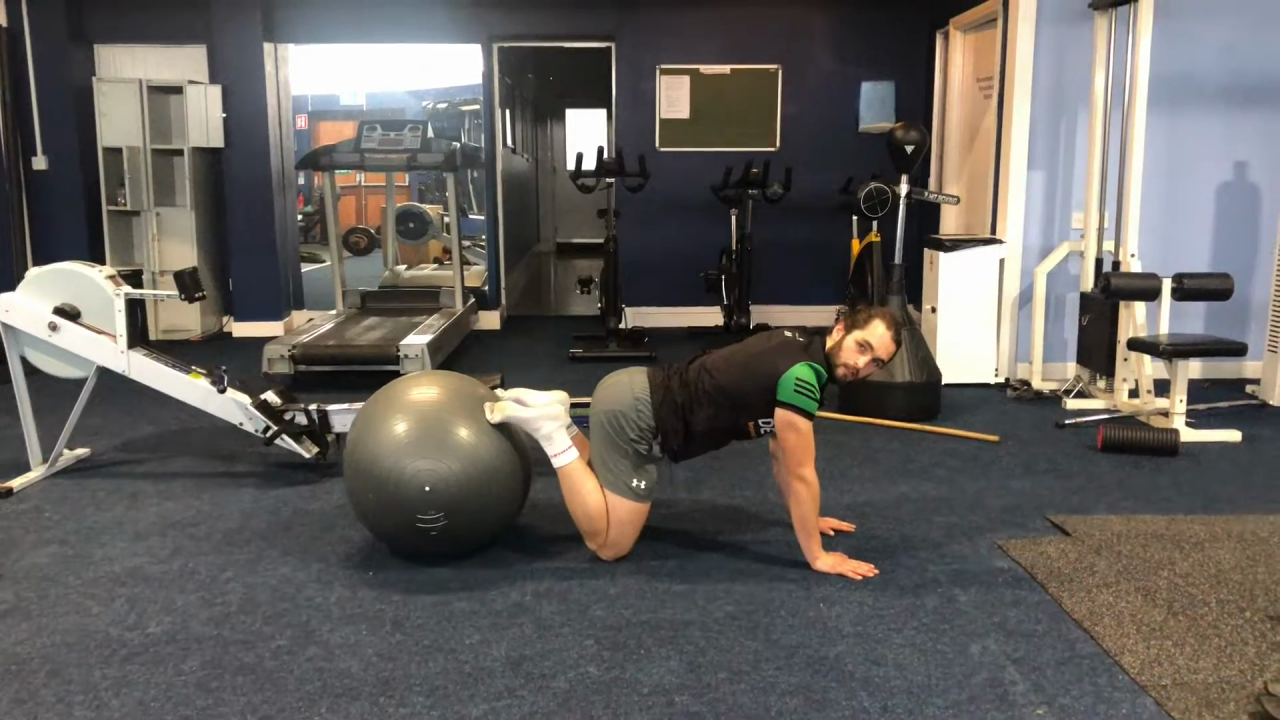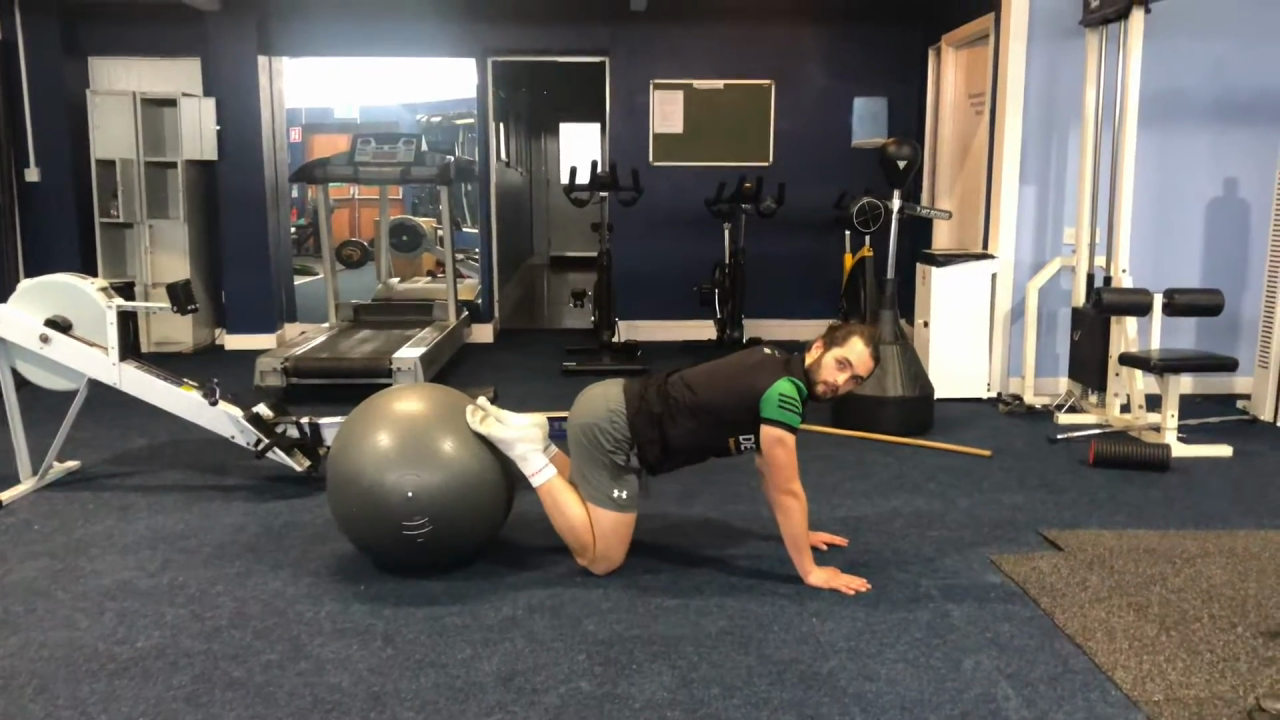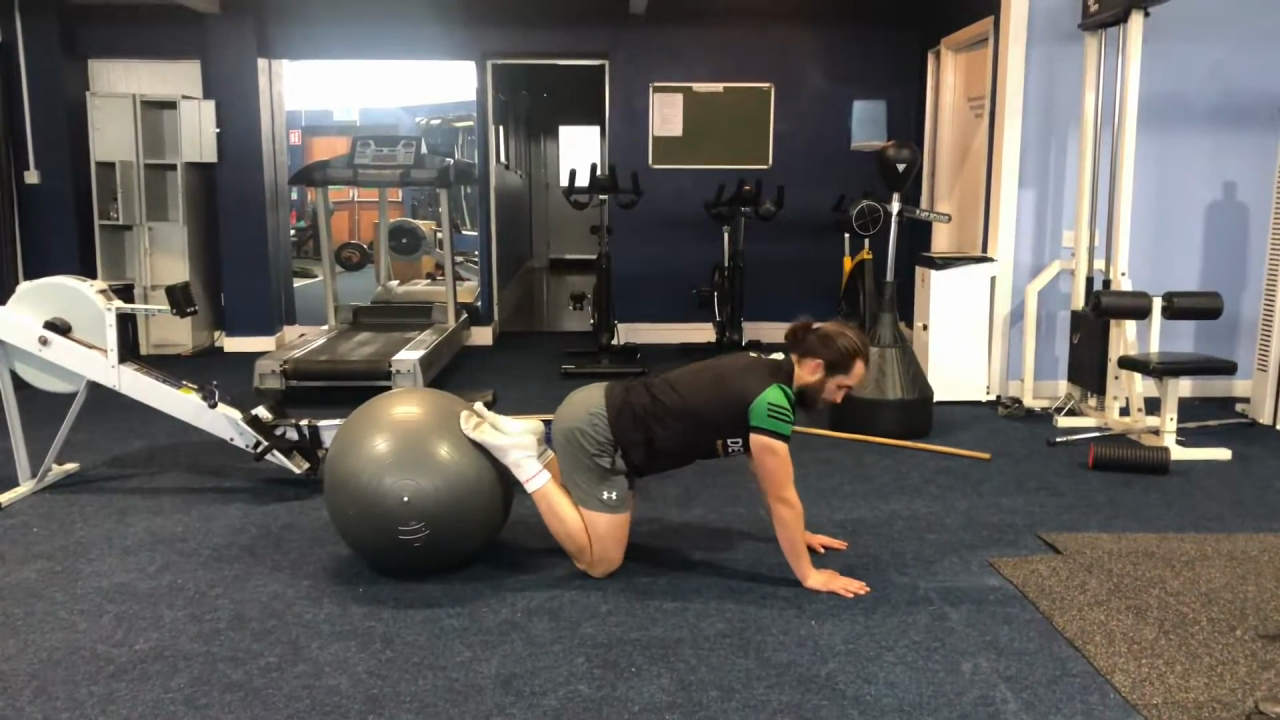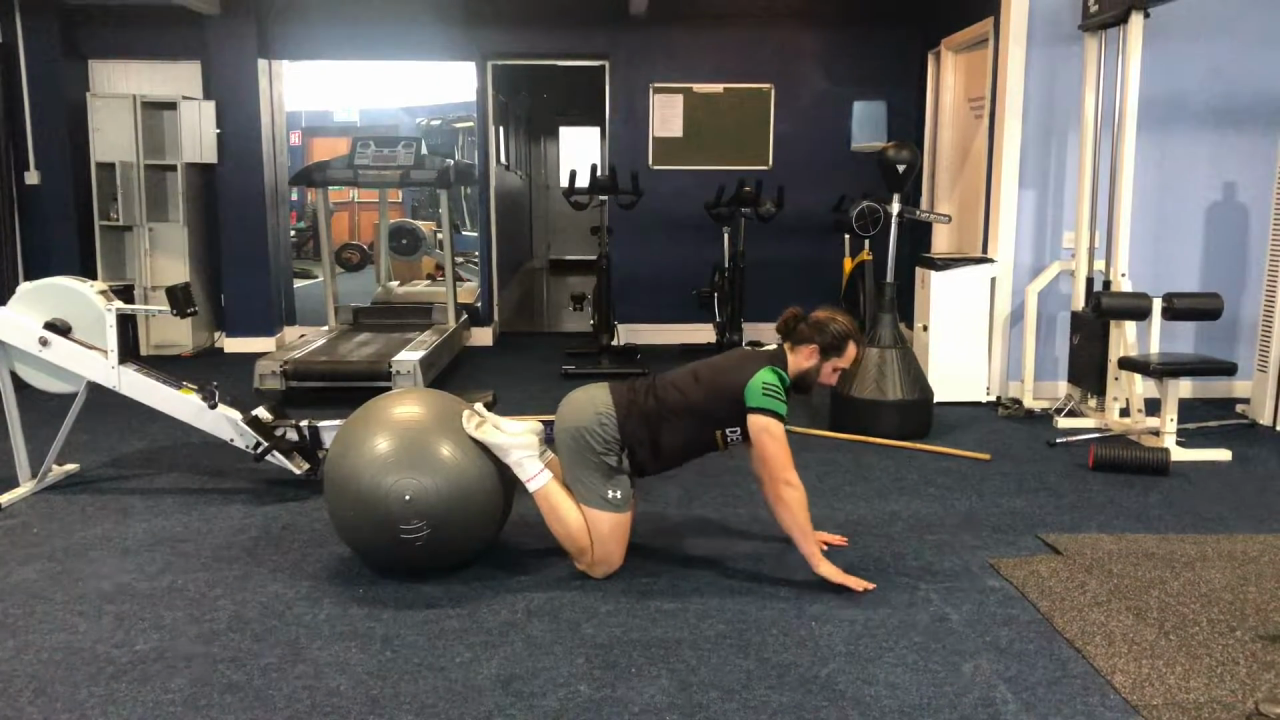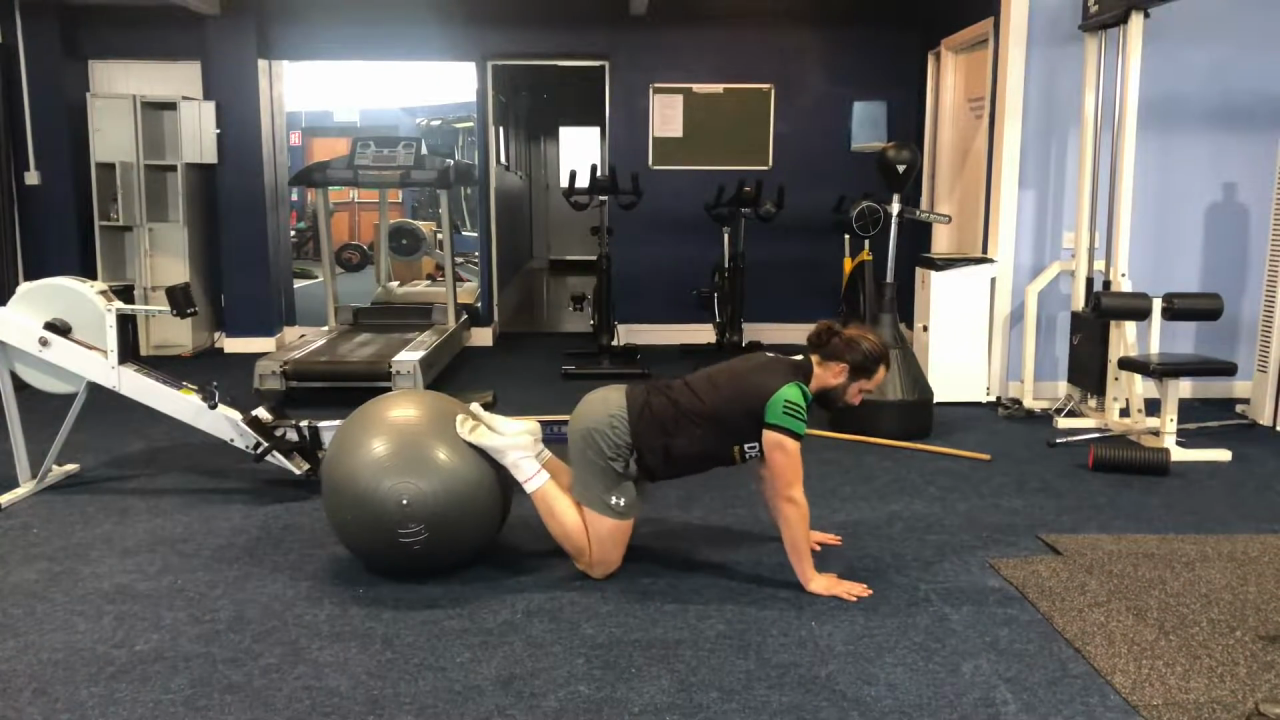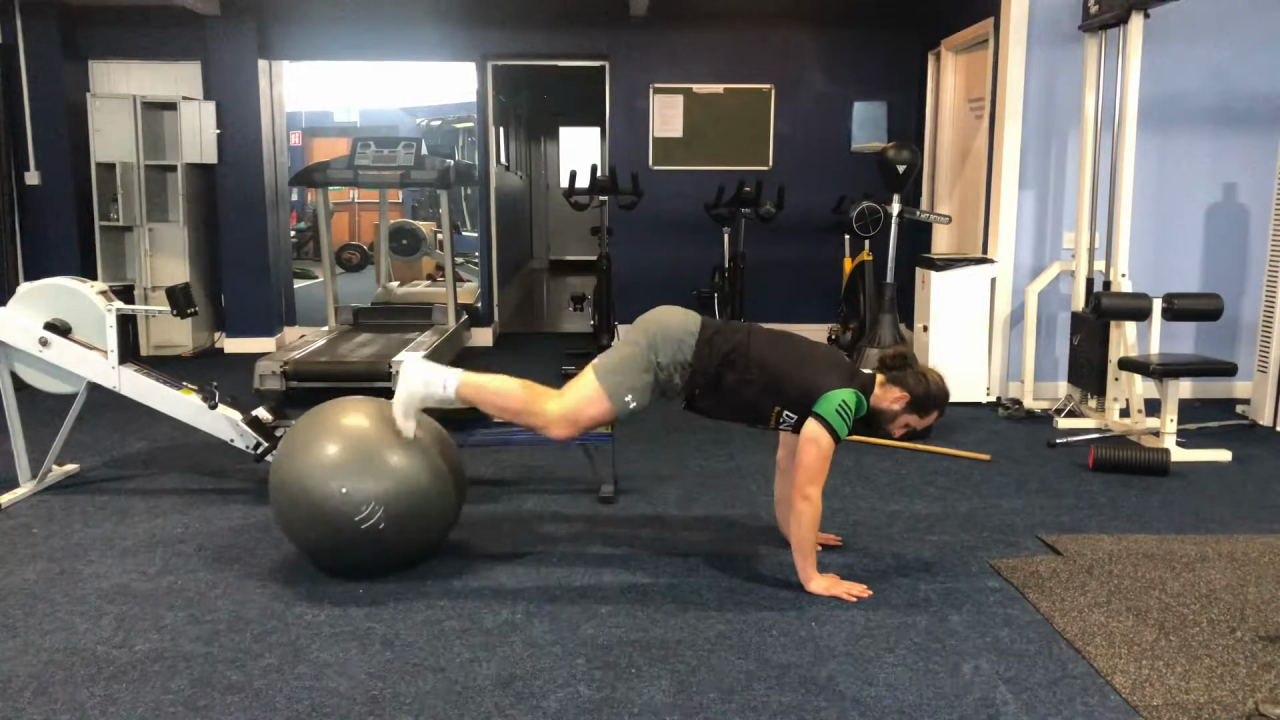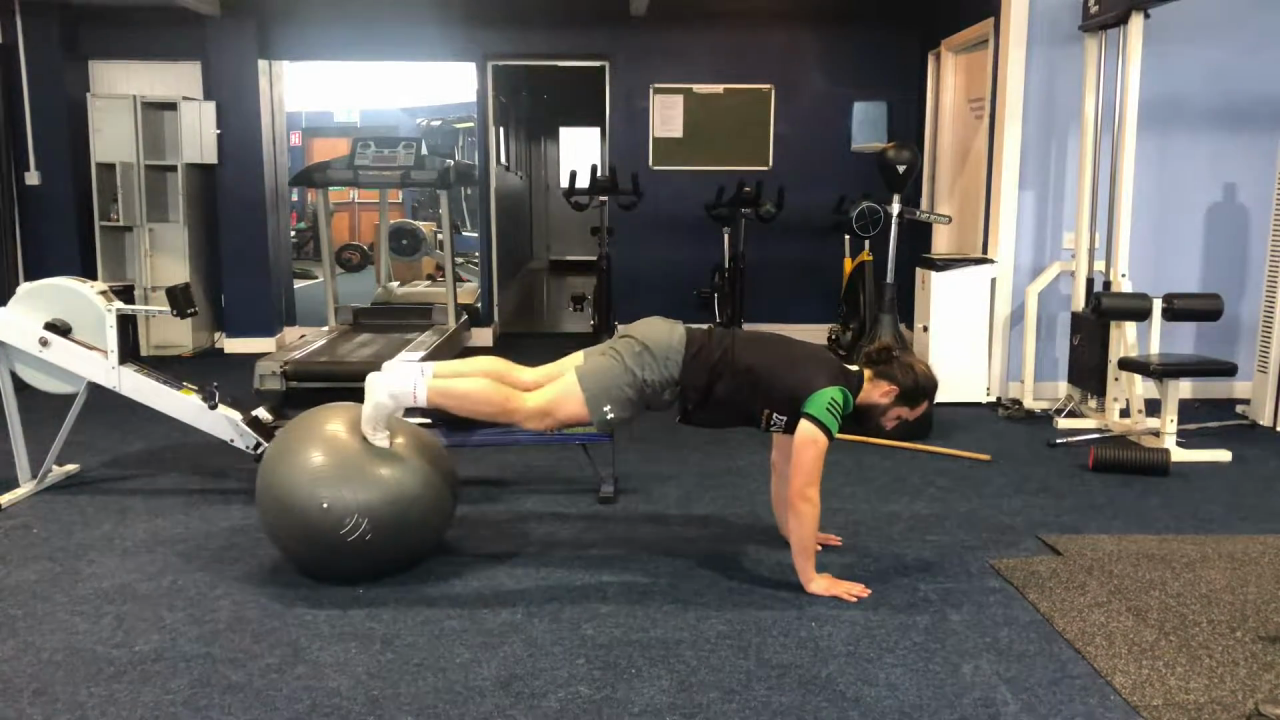
dt=0.7s
person 1, frame 1
left shoulder: (800, 348)
right shoulder: (802, 375)
left elbow: (781, 453)
right elbow: (801, 474)
left wrist: (807, 517)
right wrist: (817, 556)
left hip: (636, 392)
right hip: (637, 414)
left knee: (608, 501)
right knee: (610, 543)
left ankle: (553, 414)
right ankle: (549, 429)
person 1, frame 2
left shoulder: (780, 367)
right shoulder: (784, 393)
left elbow: (769, 469)
right elbow: (786, 491)
left wrist: (798, 533)
right wrist: (809, 571)
left hip: (613, 405)
right hip: (612, 426)
left knee: (598, 516)
right knee: (601, 558)
left ankle: (530, 436)
right ankle: (526, 449)
person 1, frame 3
left shoulder: (770, 369)
right shoulder: (772, 398)
left elbow: (765, 468)
right elbow: (781, 497)
left wrist: (798, 532)
right wrist: (808, 575)
left hip: (598, 410)
right hip: (596, 431)
left knee: (610, 520)
right knee: (601, 561)
left ankle: (529, 441)
right ankle: (519, 454)
person 1, frame 4
left shoulder: (762, 365)
right shoulder: (766, 383)
left elbow: (764, 469)
right elbow: (784, 481)
left wrist: (800, 530)
right wrist: (820, 565)
left hip: (596, 410)
right hip: (598, 429)
left knee: (595, 513)
right knee: (600, 562)
left ankle: (523, 440)
right ankle: (521, 454)
person 1, frame 5
left shoulder: (782, 371)
right shoulder: (788, 397)
left elbow: (770, 472)
right elbow: (790, 496)
left wrist: (797, 531)
right wrist: (811, 578)
left hip: (612, 412)
right hip: (612, 433)
left knee: (603, 524)
right knee: (599, 562)
left ankle: (521, 442)
right ankle: (520, 458)
person 1, frame 6
left shoulder: (833, 383)
right shoulder: (842, 400)
left elbow: (787, 467)
right elbow: (806, 491)
left wrist: (793, 533)
right wrist: (811, 577)
left hip: (677, 334)
right hip: (674, 346)
left knee: (558, 408)
right knee: (555, 422)
left ankle: (444, 377)
right ankle: (436, 384)
person 1, frame 7
left shoulder: (825, 376)
right shoulder: (830, 397)
left elbow: (782, 463)
right elbow: (804, 492)
left wrist: (793, 533)
right wrist: (811, 578)
left hip: (662, 343)
right hip: (661, 364)
left knee: (527, 380)
right knee: (531, 411)
left ankle: (413, 374)
right ankle: (405, 390)
